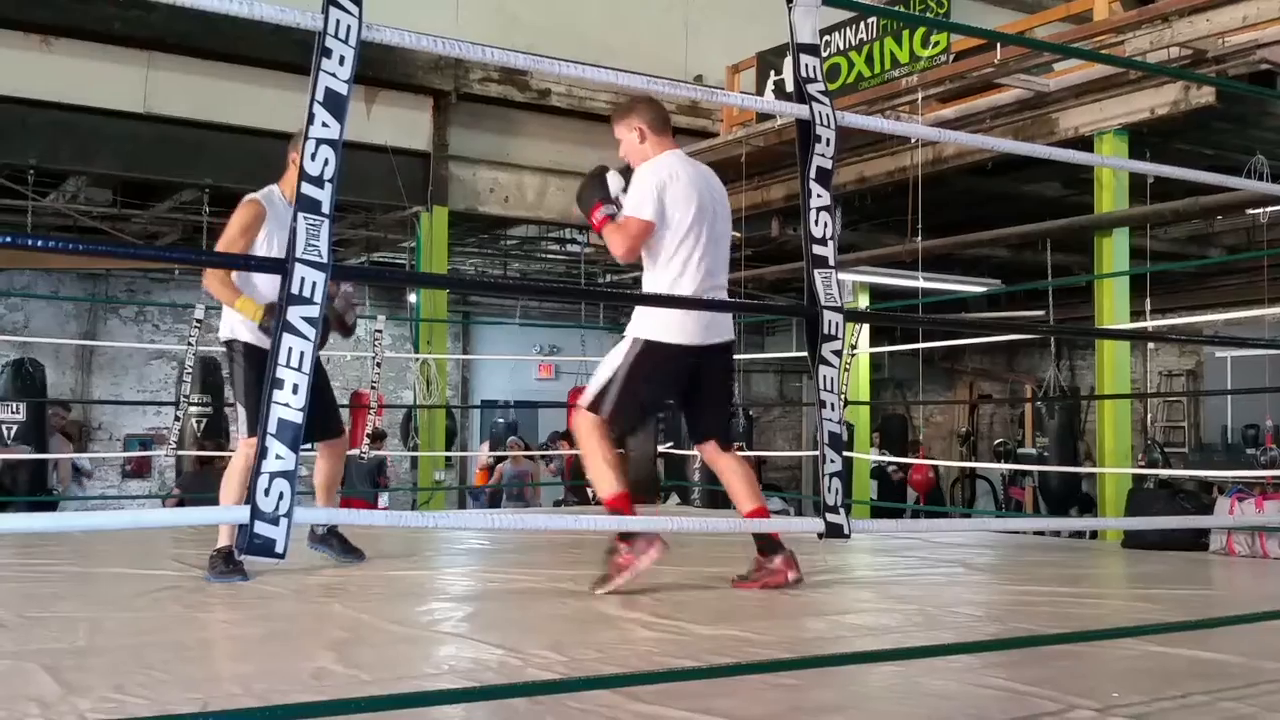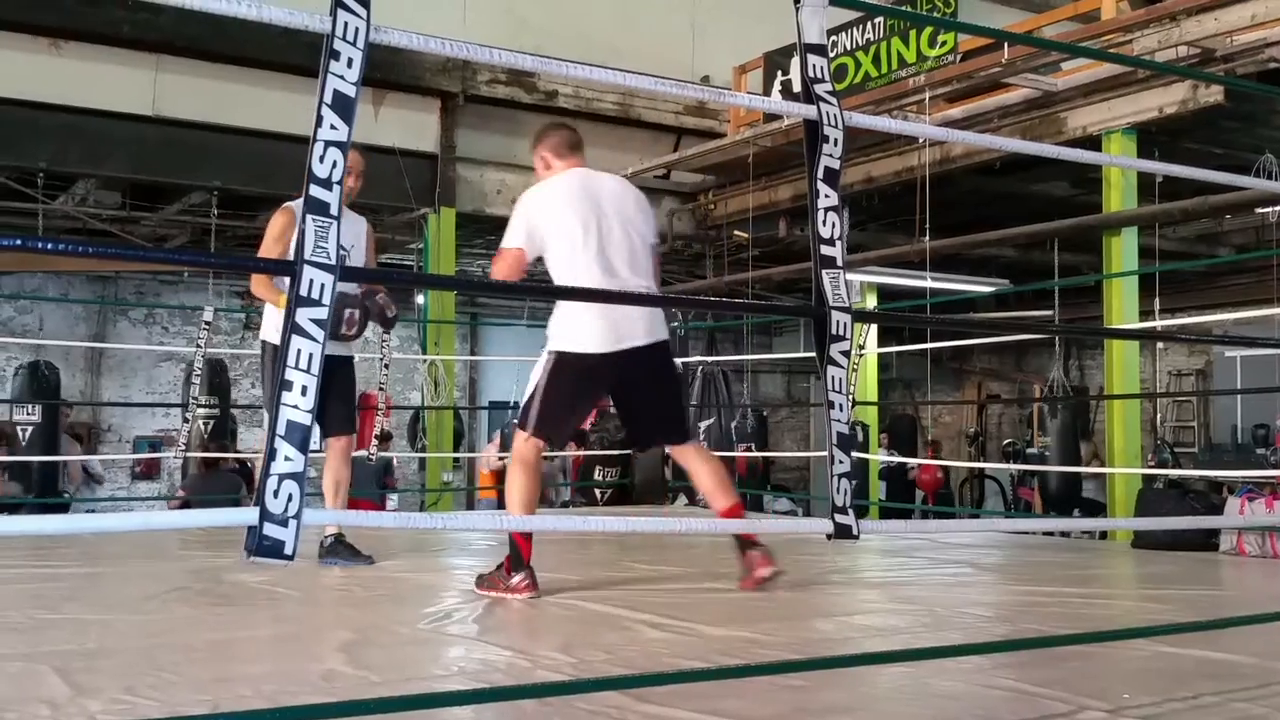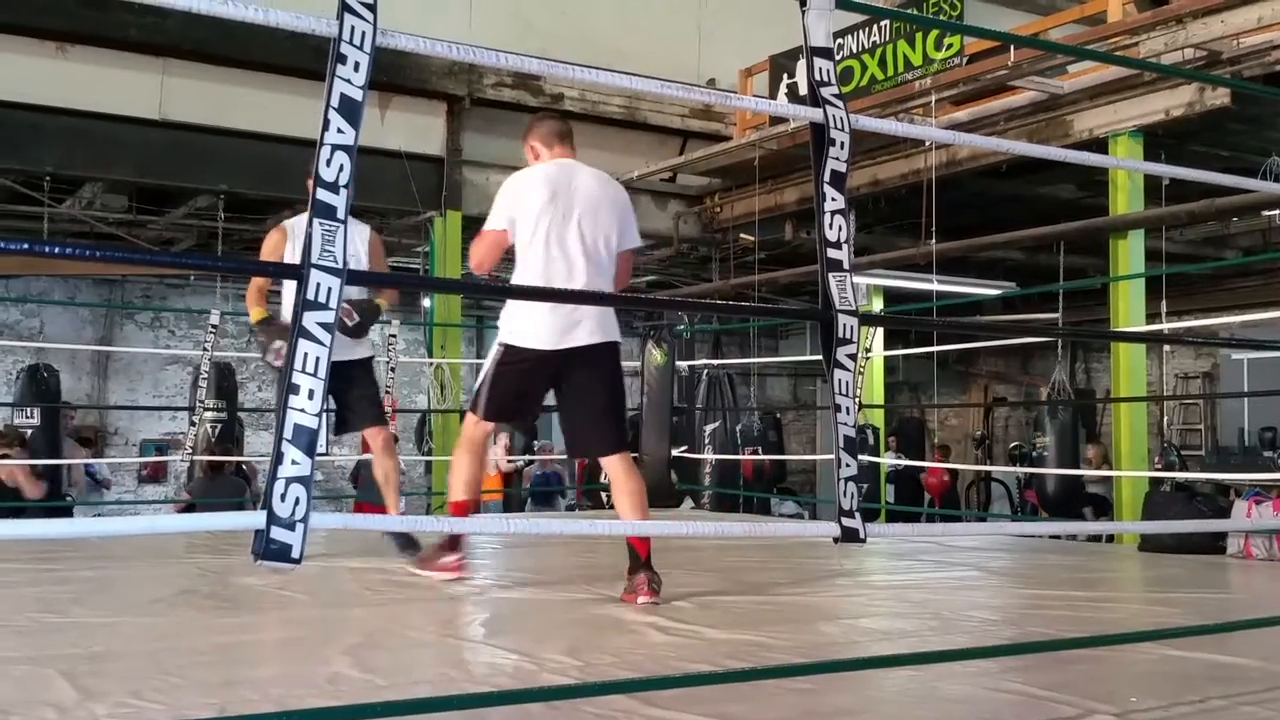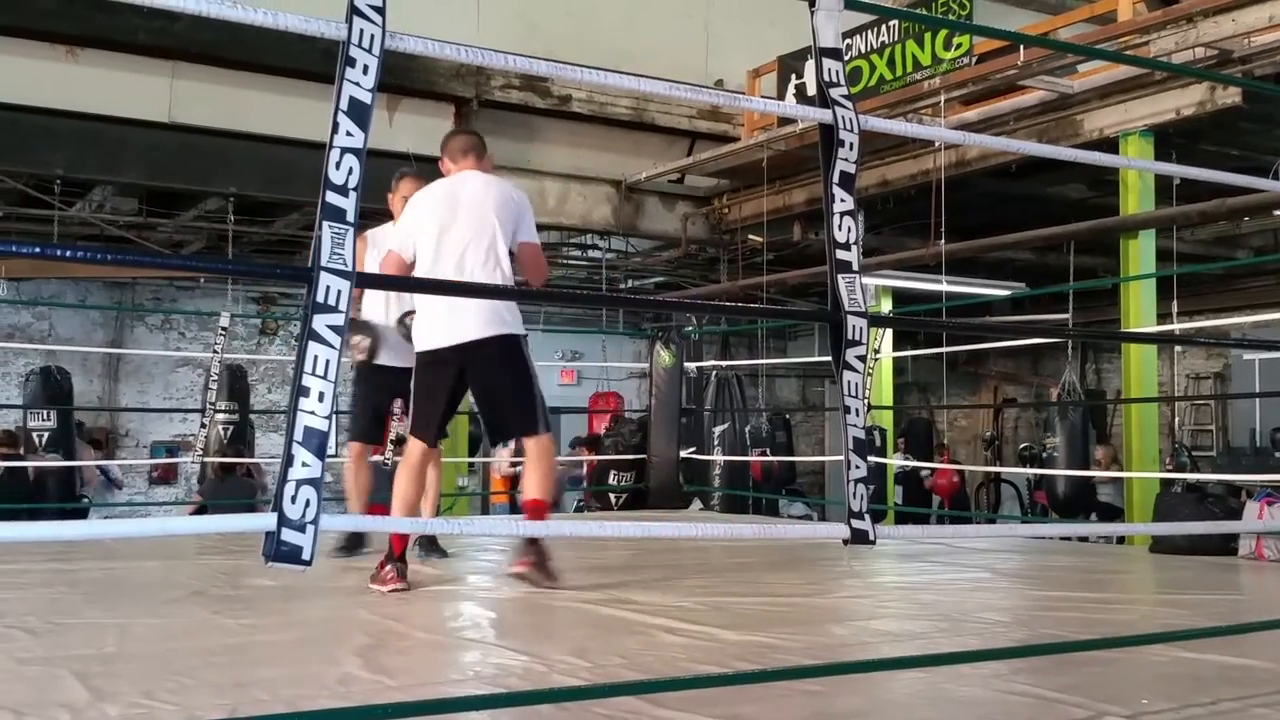
dt=0.5s
person 1, frame 1
left shoulder: (652, 173)
right shoulder: (709, 178)
left elbow: (626, 248)
left wrist: (600, 211)
left hip: (663, 328)
right hip: (715, 330)
left knee: (589, 418)
right knee: (715, 446)
left ankle: (632, 537)
right ankle: (774, 556)
person 1, frame 2
left shoulder: (539, 197)
right shoulder: (628, 191)
left elbow: (502, 275)
left wrist: (522, 246)
left hip: (580, 339)
right hip: (646, 333)
left knee: (527, 445)
right knee: (685, 445)
left ankle: (517, 568)
right ankle: (752, 548)
person 1, frame 3
left shoulder: (523, 182)
right shoulder: (614, 191)
left elbow: (480, 262)
right elbow: (621, 278)
left wrist: (508, 236)
left hip: (527, 332)
right hip: (594, 335)
left knee: (477, 426)
right knee: (615, 455)
left ankle: (452, 546)
right ankle: (643, 572)
person 1, frame 4
left shoulder: (421, 199)
right shoulder: (510, 194)
left elbow: (391, 275)
right elbow: (537, 274)
left hip: (433, 335)
right hip: (494, 331)
left knee: (420, 445)
right knee: (537, 438)
left ankle: (394, 562)
right ankle: (531, 545)
person 2, frame 1
right shoulder: (257, 208)
right elbow: (214, 276)
left wrist: (338, 309)
right wrist: (259, 314)
right hip: (253, 344)
left knee: (334, 442)
right knee: (253, 442)
left ankle: (323, 528)
right ankle: (223, 549)
person 2, frame 2
left shoulder: (360, 227)
right shoulder: (290, 216)
left elbow: (370, 286)
right elbow: (259, 281)
left wrist: (379, 303)
left hip: (337, 349)
right hip: (286, 343)
left knee: (341, 443)
left ankle: (332, 538)
person 2, frame 3
left shoulder: (366, 235)
right shoulder: (284, 234)
left elbow: (390, 291)
right elbow: (258, 288)
left wrist: (373, 310)
right wrist: (265, 323)
left hip: (352, 356)
left knee: (380, 438)
person 2, frame 4
right shoulder: (367, 242)
right elbow: (349, 298)
right hip: (376, 361)
right knee: (358, 448)
left ankle: (426, 533)
right ankle: (357, 528)
